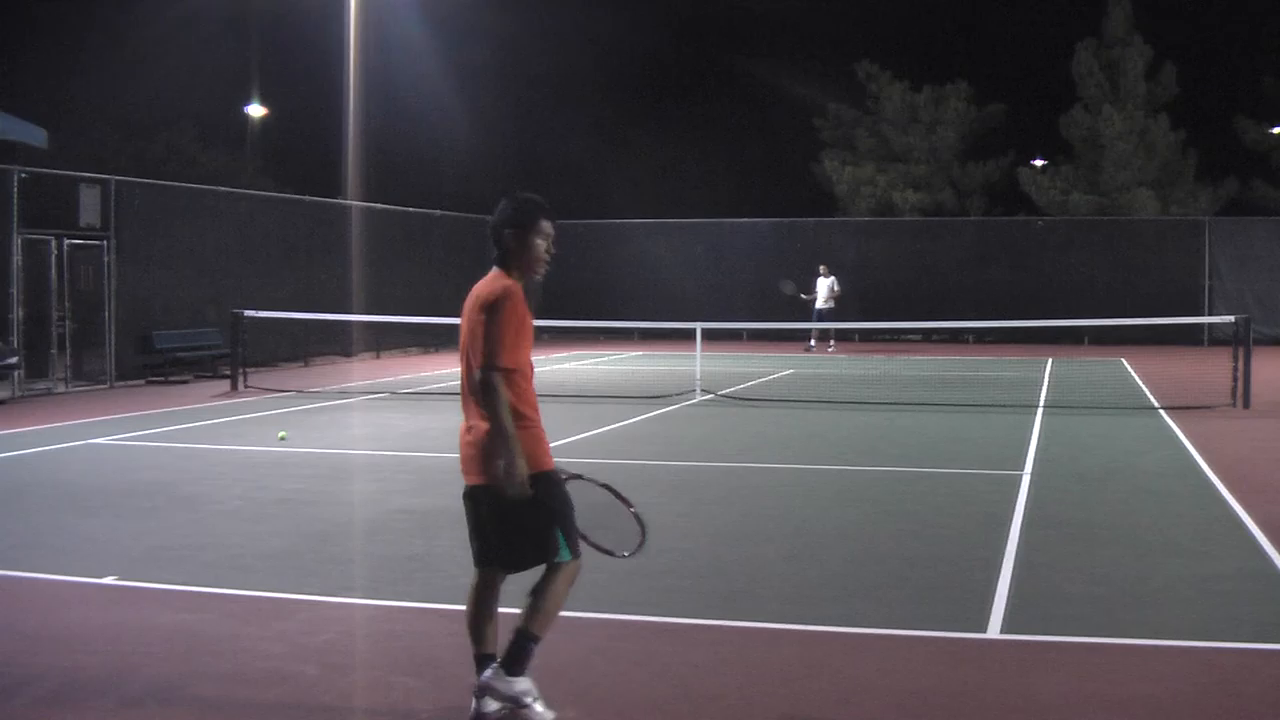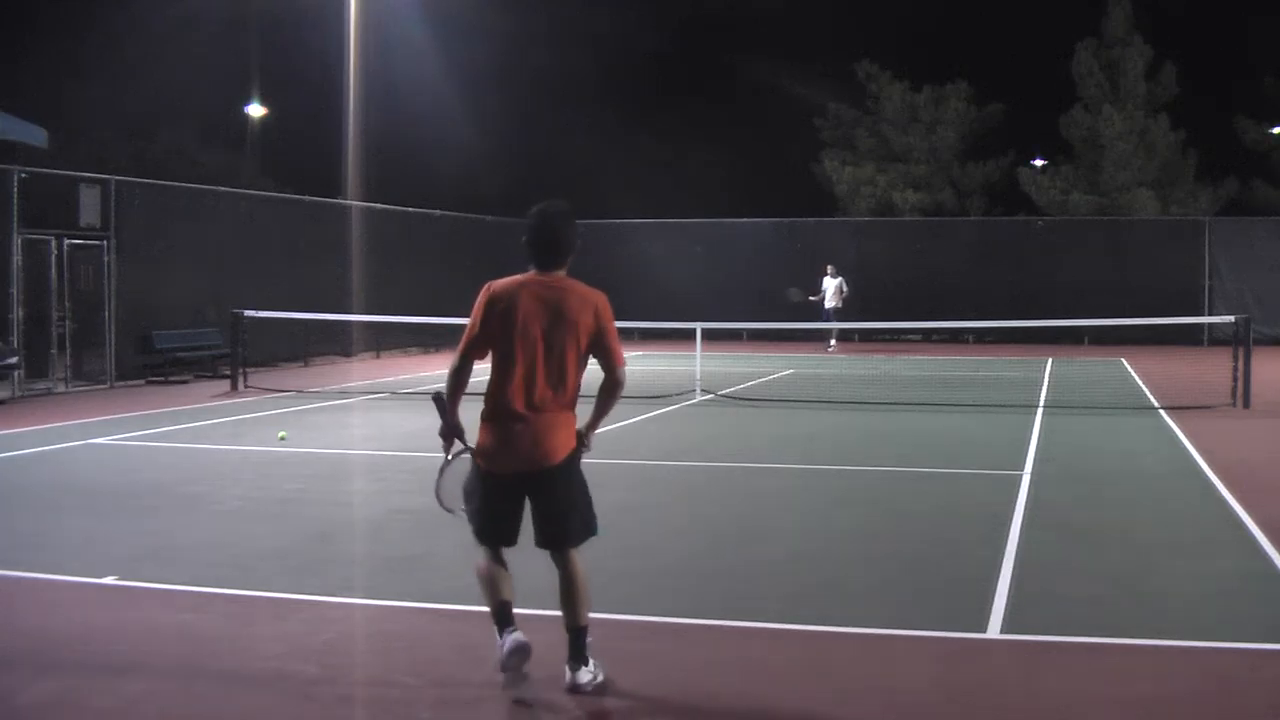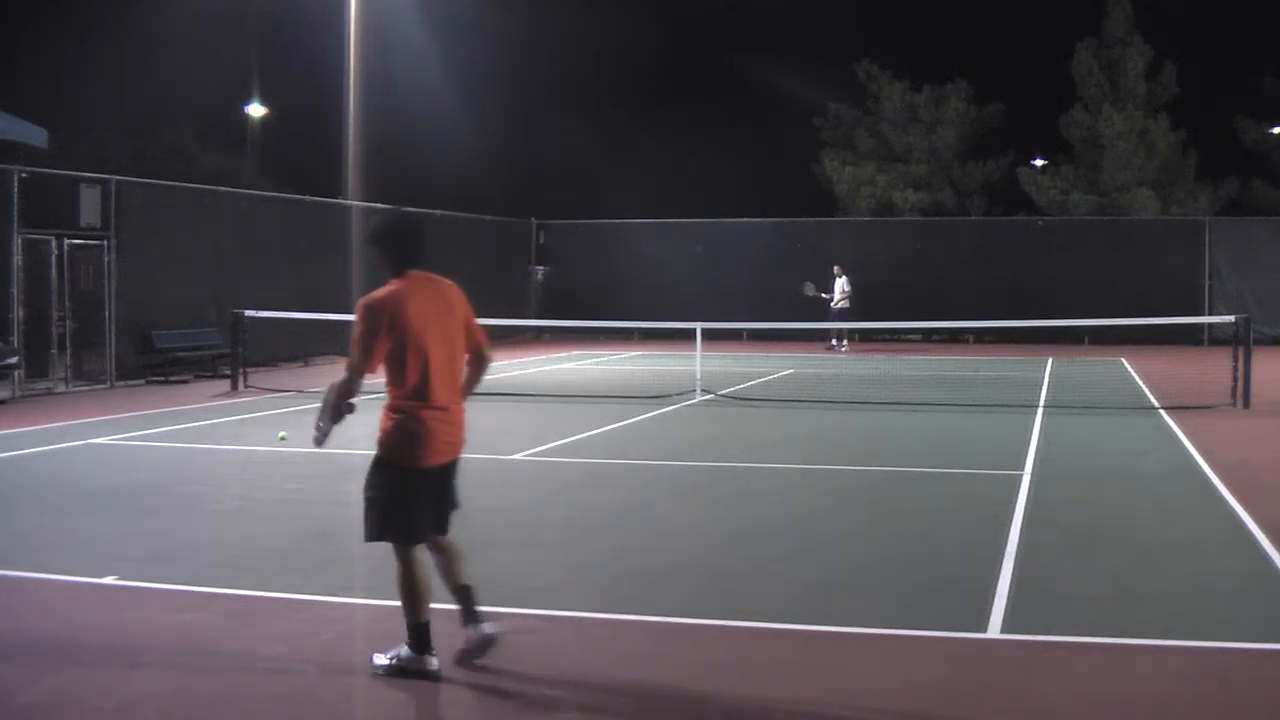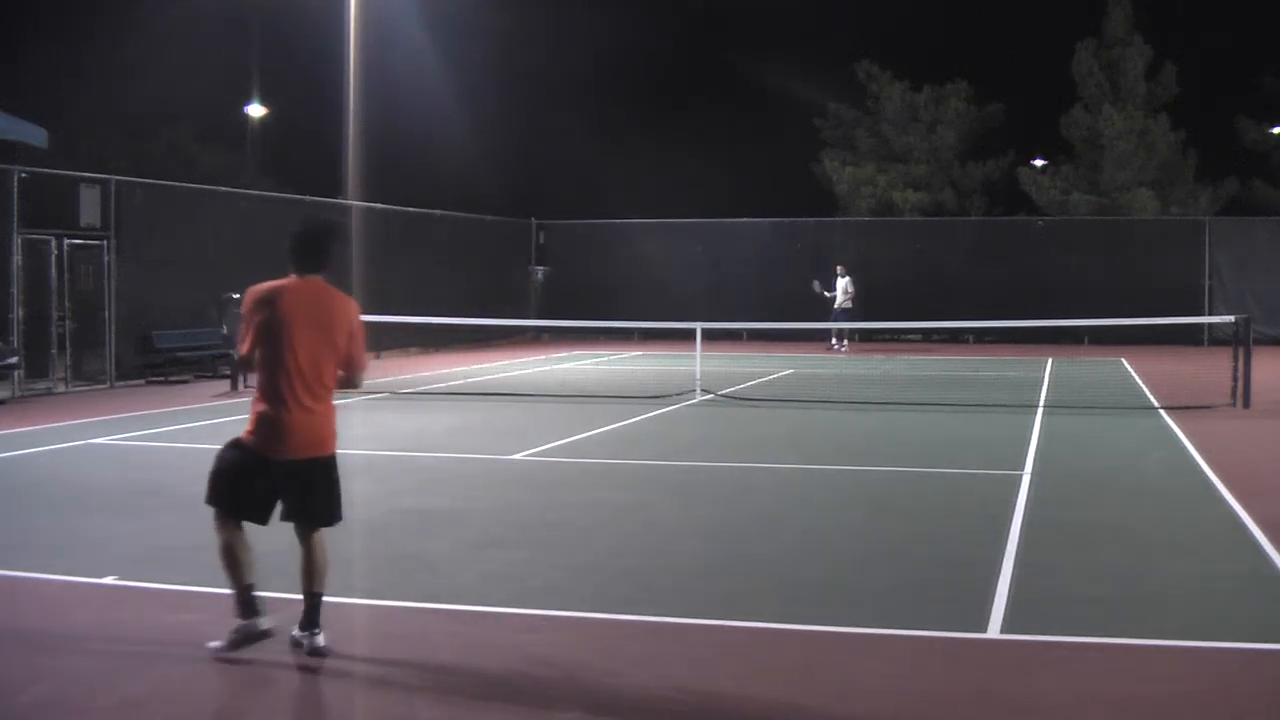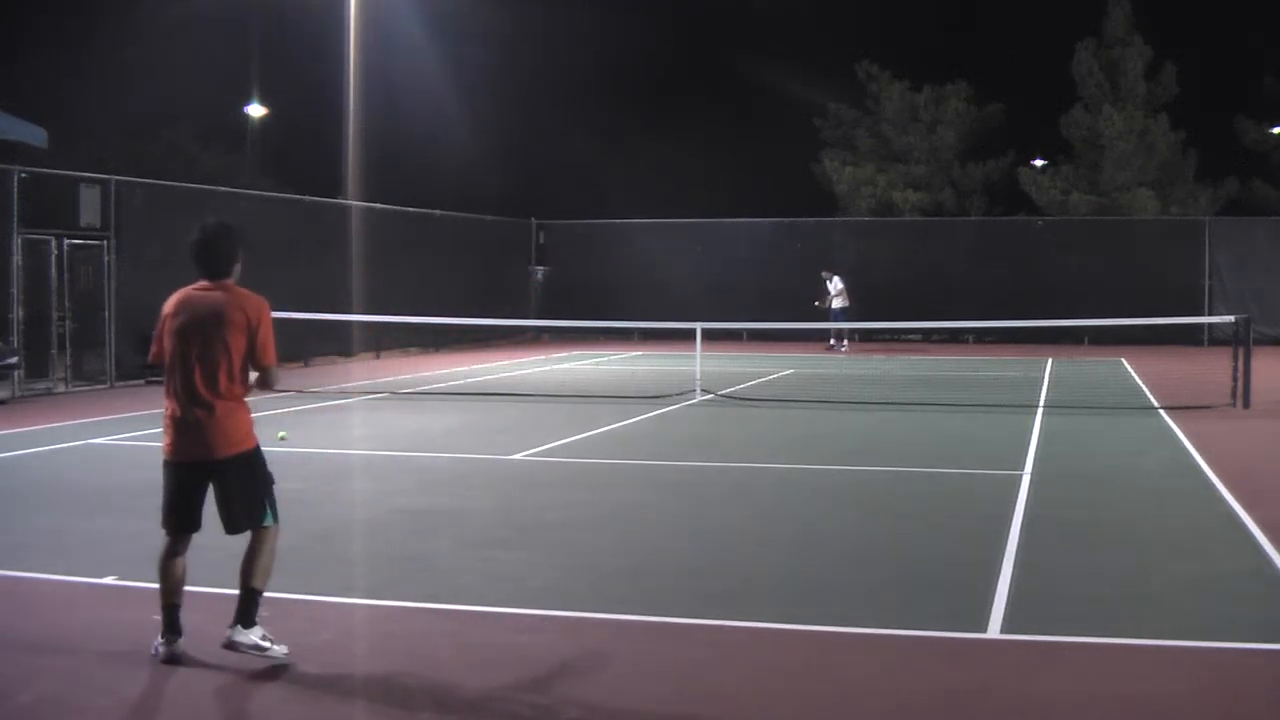
dt=0.7s
person 1, frame 1
left shoulder: (484, 291)
right shoulder: (506, 294)
right elbow: (493, 381)
right wrist: (514, 455)
left hip: (479, 456)
right hip: (513, 458)
left knee: (489, 572)
right knee: (564, 562)
right ankle: (507, 672)
person 1, frame 2
left shoulder: (497, 293)
right shoulder: (591, 302)
left elbow: (463, 364)
right elbow: (616, 377)
left wrist: (450, 418)
right wrist: (590, 428)
left hip: (497, 444)
right hip: (556, 446)
left knee: (490, 549)
right knee: (567, 555)
left ankle: (508, 631)
right ankle: (579, 664)
person 1, frame 3
left shoulder: (379, 304)
right shoulder: (451, 293)
left elbow: (353, 381)
right elbow: (481, 358)
left wrist: (330, 413)
left hip: (408, 440)
right hip: (449, 437)
left knee: (407, 545)
right knee: (437, 535)
left ankle: (420, 650)
right ankle: (474, 621)
person 1, frame 4
left shoulder: (262, 296)
right shoulder: (345, 307)
left elbow: (246, 359)
right elbow: (353, 379)
left hip: (269, 435)
right hip: (319, 439)
left knee: (227, 517)
right knee: (309, 532)
left ankle: (251, 615)
right ankle: (311, 628)
person 1, frame 5
left shoulder: (174, 304)
right shoulder: (252, 306)
left elbow: (161, 365)
right elbow: (268, 380)
left hip: (181, 441)
right hip: (231, 440)
left knee: (177, 538)
right knee: (265, 529)
left ankle: (169, 636)
right ankle: (244, 626)
